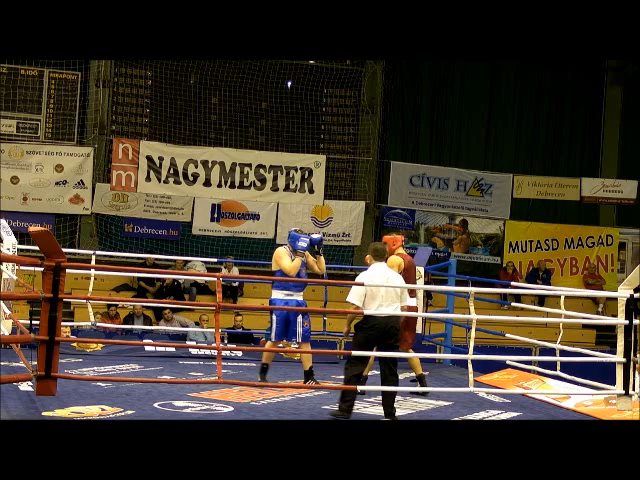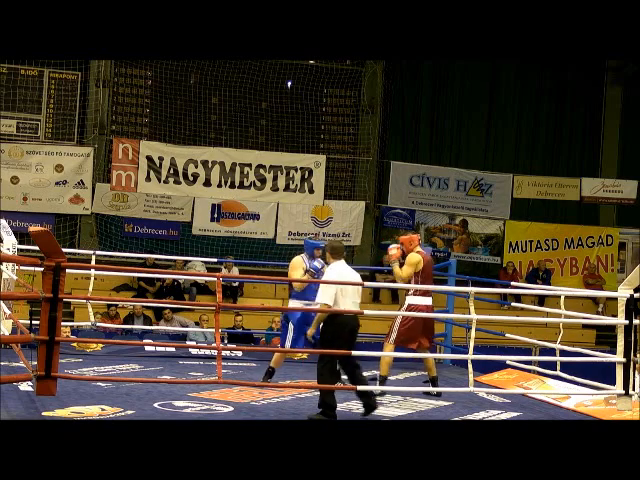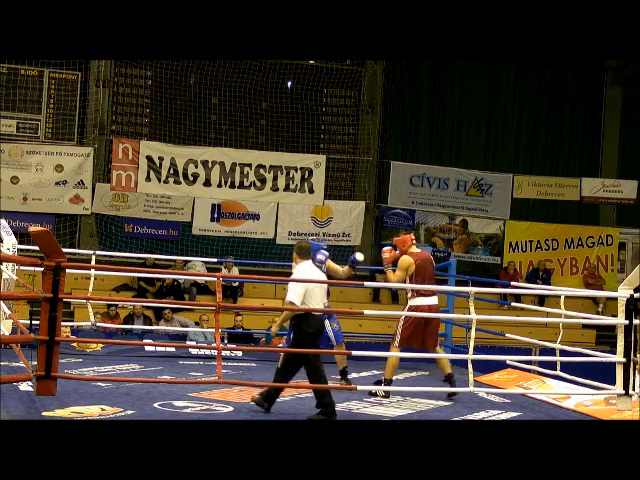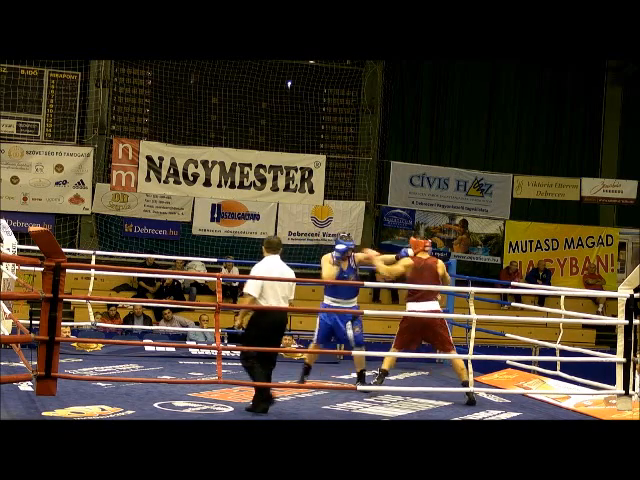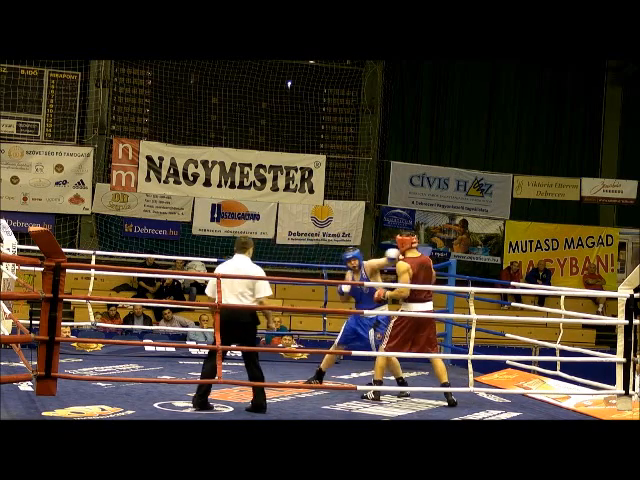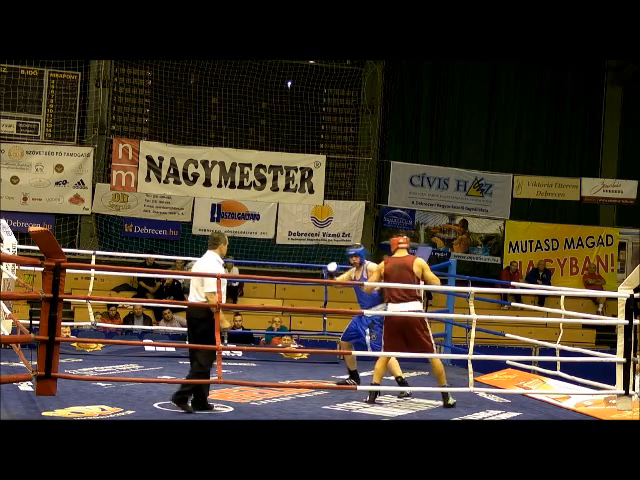
dt=0.4s
person 1, frame 1
left shoulder: (365, 276)
right shoulder: (397, 277)
left elbow: (355, 307)
right elbow: (404, 307)
left wrist: (347, 325)
left hip: (370, 323)
right hip: (392, 323)
left knee: (354, 365)
right knee: (389, 369)
left ankle: (345, 407)
right ankle: (389, 412)
person 1, frame 2
left shoulder: (330, 275)
right shoulder: (354, 274)
left elbow: (325, 307)
left wrist: (314, 326)
left hip: (336, 322)
right hip: (352, 320)
left knee: (327, 366)
right knee: (350, 364)
left ankle: (328, 411)
right ankle: (369, 400)
person 1, frame 3
left shoulder: (299, 275)
right shoulder: (319, 274)
left elbow: (292, 305)
right elbow: (322, 303)
left wrist: (278, 323)
left hip: (304, 322)
right hip: (316, 321)
left knee: (313, 366)
right knee: (289, 362)
left ankle: (327, 408)
right ankle: (267, 398)
person 1, frame 4
left shoulder: (260, 268)
right shoulder: (288, 270)
left elbow: (250, 298)
right elbow: (289, 300)
left wrist: (240, 317)
left hip: (262, 316)
right hip: (280, 317)
left knee: (249, 358)
right knee: (267, 360)
left ankle: (265, 395)
right ankle: (260, 401)
person 1, frame 5
left shoulder: (221, 267)
right shoulder: (255, 269)
left elbow: (211, 296)
right elbow: (262, 300)
left wrist: (219, 314)
right wrist: (270, 320)
left hip: (224, 315)
right hip: (245, 316)
left knee: (213, 358)
right knee: (252, 361)
left ankle: (200, 399)
right ankle: (259, 403)
person 1, frame 6
left shoulder: (201, 262)
right shoulder: (213, 265)
right elbow: (211, 297)
right wrist: (222, 319)
left hip: (195, 311)
right hip: (204, 313)
left knee: (199, 356)
right knee: (204, 358)
left ankle: (200, 401)
right ankle: (182, 395)
person 2, frame 1
left shoulder: (394, 259)
right shoulder: (410, 260)
right wrist: (385, 264)
right hip: (412, 306)
right knee: (406, 347)
left ankle: (360, 382)
right ankle: (422, 381)
person 2, frame 2
left shoulder: (413, 256)
right shoulder: (427, 257)
left elbow: (401, 279)
left wrist: (394, 261)
right wrist: (401, 257)
left hip: (413, 304)
right hip: (427, 305)
left knee: (390, 342)
right knee: (424, 347)
left ankle: (381, 383)
right ankle: (434, 385)
person 2, frame 3
left shoulder: (405, 259)
right shoulder: (428, 256)
left elbow: (394, 282)
left wrist: (387, 264)
left hip: (416, 306)
right hip: (433, 304)
left knee: (395, 347)
right knee: (434, 347)
left ankle: (385, 387)
right ankle: (451, 382)
person 2, frame 4
left shoulder: (408, 262)
right shoulder: (438, 263)
left elbow: (386, 273)
right elbow: (446, 283)
left wrist: (377, 260)
left hip: (413, 311)
right hip: (433, 311)
left knee: (396, 349)
right knee: (450, 351)
left ankle: (380, 379)
right ankle: (468, 389)
person 2, frame 5
left shoulder: (403, 264)
right shoulder: (427, 260)
left elbow: (403, 292)
left wrist: (385, 294)
left hip: (409, 313)
right hip: (427, 310)
left knee: (385, 350)
right knee: (432, 353)
left ankle: (375, 390)
right ankle: (448, 393)
person 2, frame 6
left shoulder: (384, 264)
right shoulder: (418, 262)
left elbow: (368, 288)
right elbow: (436, 285)
left hip: (392, 313)
right hip: (414, 312)
left knee: (386, 353)
right knee: (431, 354)
left ankle: (372, 393)
right ankle: (445, 395)
person 3, frame 1
left shoulder: (304, 253)
right shoulder: (281, 251)
left elbow: (321, 270)
right elbow: (291, 271)
left wrist: (318, 251)
right wrist: (300, 252)
left hip: (297, 301)
right hip: (280, 301)
left knee: (304, 340)
right knee: (275, 339)
left ankle: (309, 377)
right ankle: (263, 373)
person 3, frame 2
left shoulder: (320, 262)
right shoulder: (298, 261)
right elbow: (297, 287)
right wrist: (311, 272)
right hip: (297, 310)
right knee: (286, 346)
right ankle: (268, 376)
person 3, frame 3
left shoulder: (326, 262)
left elbow: (342, 274)
left wrist: (352, 264)
right wrist: (317, 264)
left knee: (338, 341)
left ankle: (344, 377)
person 3, frame 4
left shoulder: (355, 256)
right shoulder: (327, 259)
right elbow: (327, 280)
right wrist: (336, 260)
left hip: (350, 308)
right hip: (329, 307)
left knee: (357, 344)
right knee: (318, 343)
left ankle: (361, 380)
right ankle: (305, 372)
person 3, frame 5
left shoulder: (369, 266)
right shoulder: (349, 274)
left elbow: (385, 262)
left wrist: (391, 257)
right wrist: (342, 291)
left hip: (378, 316)
right hip: (359, 316)
right knee: (338, 346)
left ankle: (403, 384)
right ankle: (318, 376)
person 3, frame 6
left shoulder: (371, 268)
right shoulder: (352, 272)
right elbow: (336, 282)
right wrist: (330, 272)
left hip: (377, 315)
right hip: (363, 315)
left knee: (382, 351)
right knee: (344, 342)
left ankle: (403, 384)
right ankle: (354, 377)
